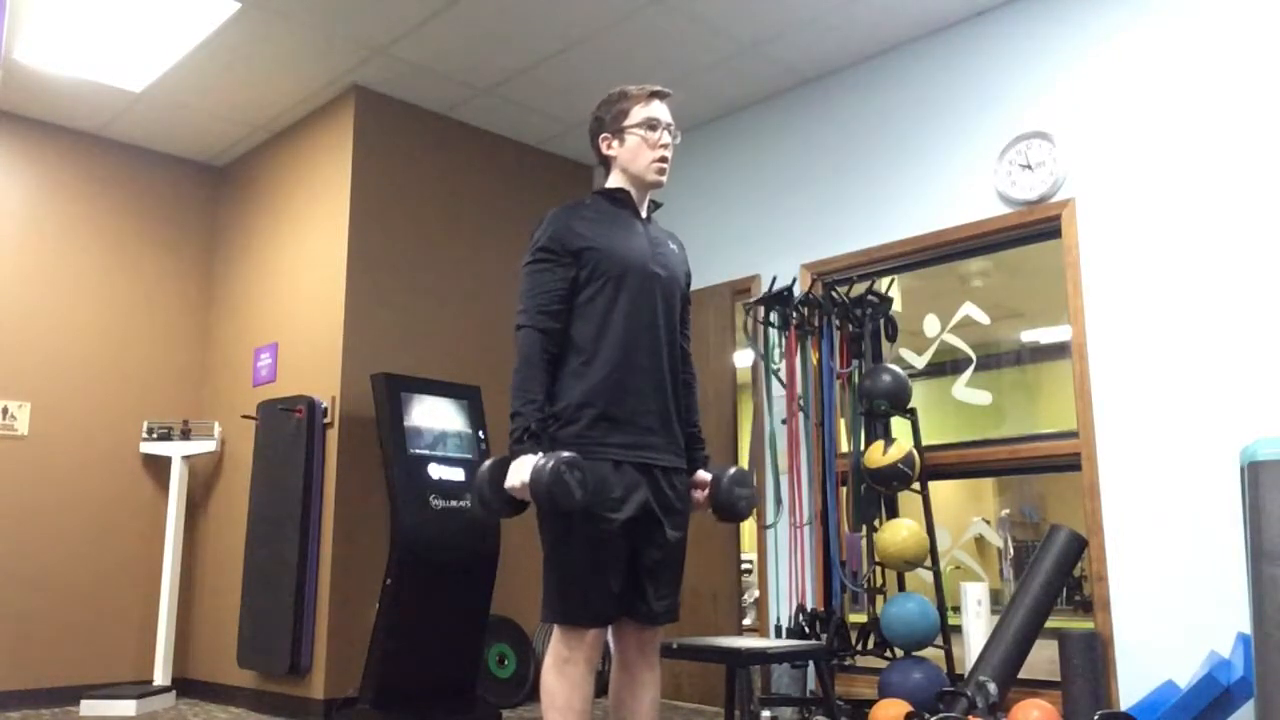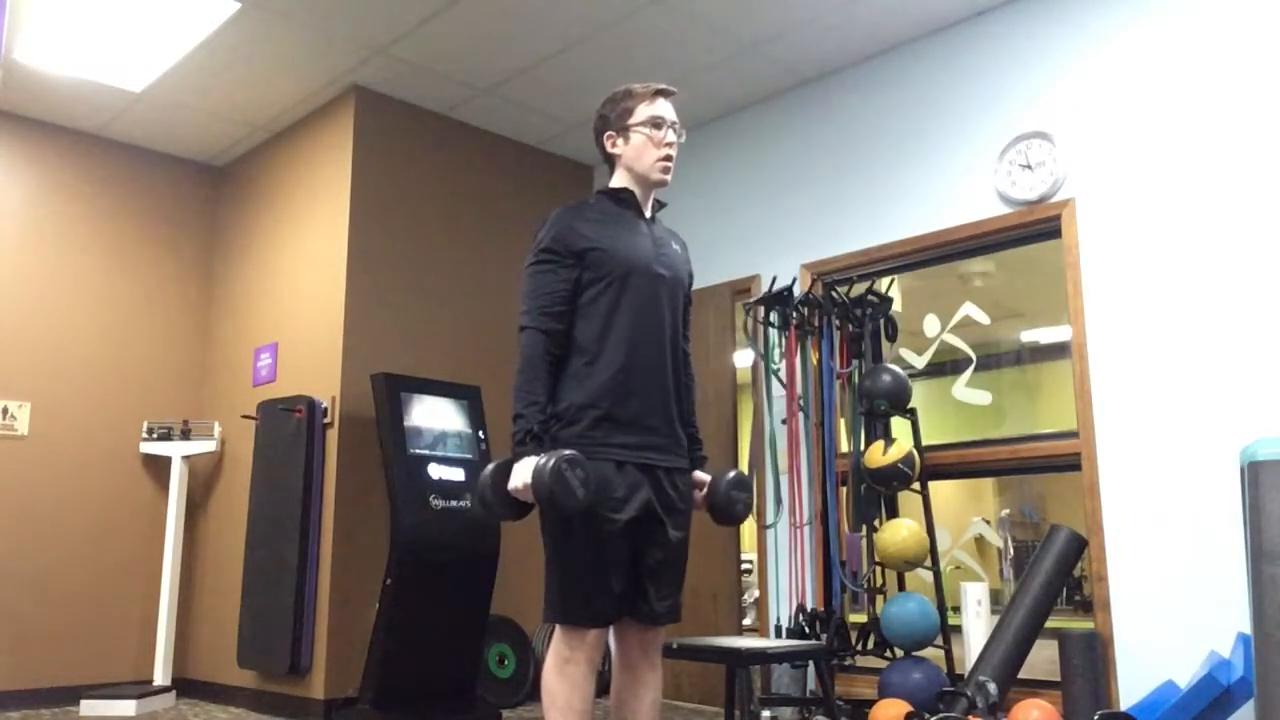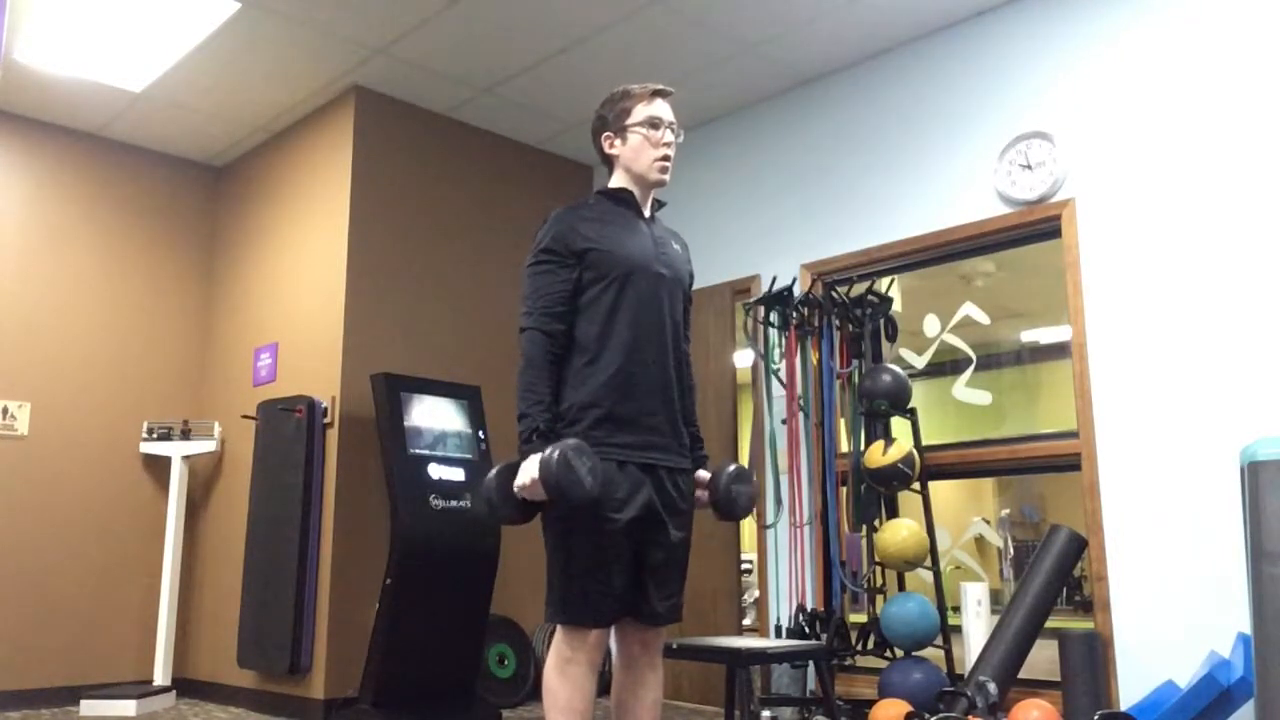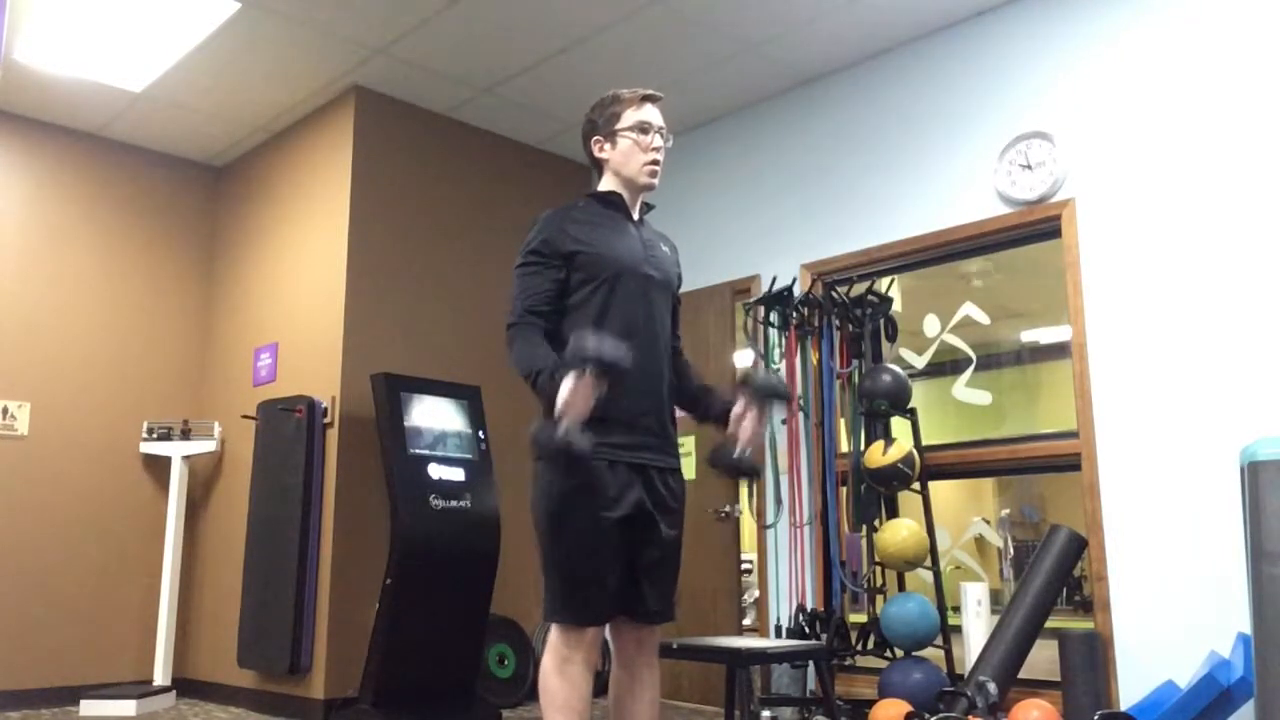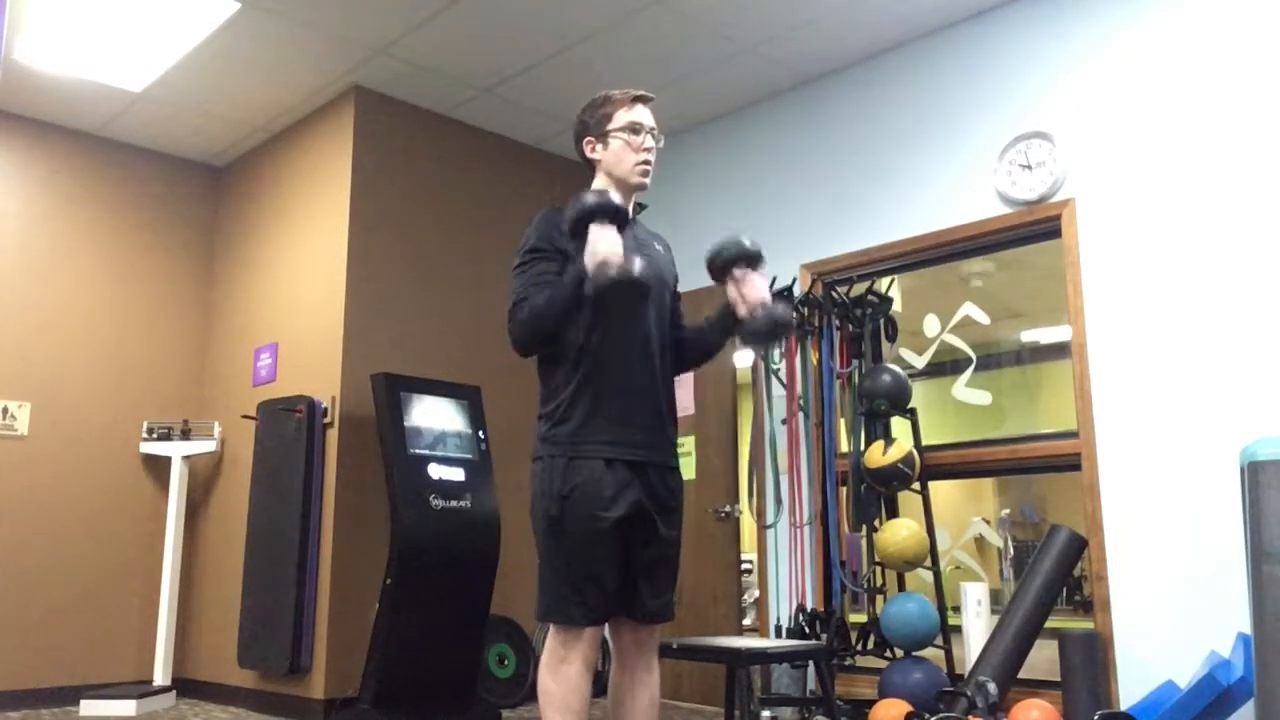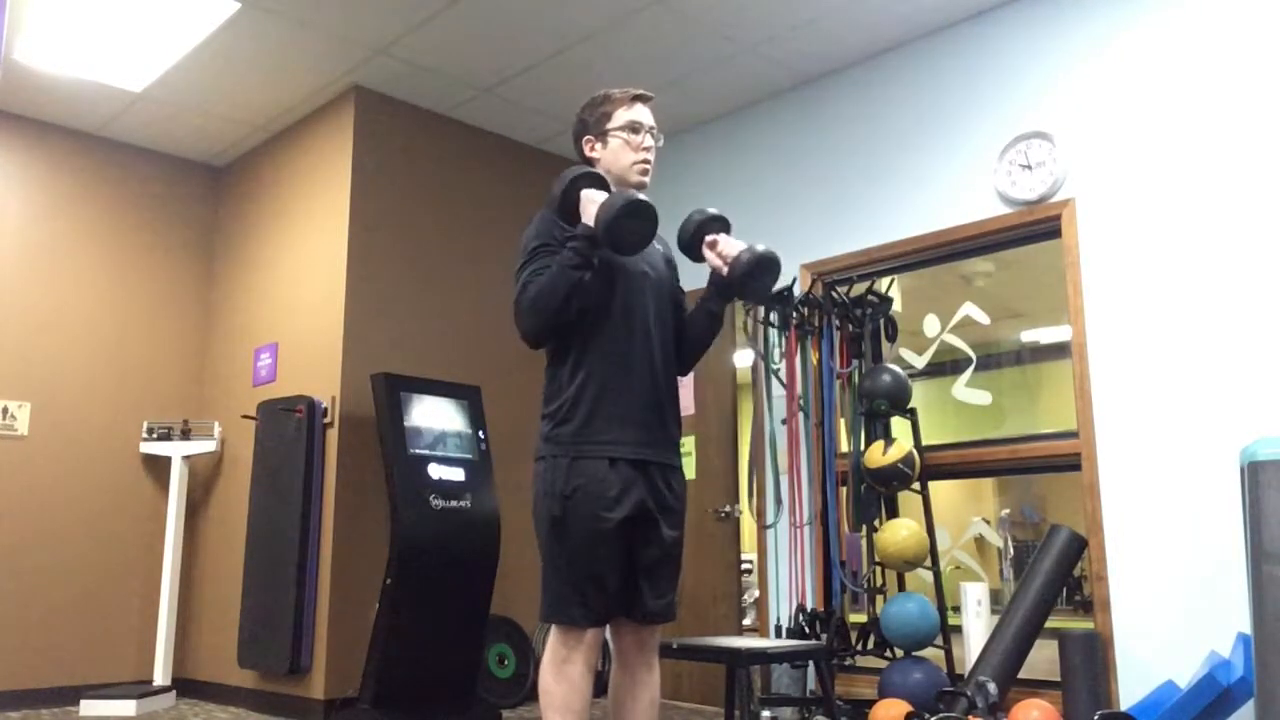
dt=0.3s
person 1, frame 1
left shoulder: (671, 247)
right shoulder: (570, 227)
right elbow: (535, 339)
left wrist: (698, 458)
right wrist: (526, 443)
left hip: (660, 466)
right hip: (588, 460)
left knee: (644, 634)
right knee: (579, 631)
person 1, frame 2
left shoulder: (674, 246)
right shoulder: (573, 227)
right elbow: (537, 341)
left wrist: (696, 460)
right wrist: (528, 446)
left hip: (663, 468)
right hip: (591, 461)
left knee: (645, 634)
right knee: (581, 631)
person 1, frame 3
left shoulder: (674, 246)
right shoulder: (573, 227)
right elbow: (539, 340)
left wrist: (696, 457)
right wrist: (535, 442)
left hip: (664, 468)
right hip: (593, 463)
left knee: (647, 633)
right knee: (582, 630)
person 1, frame 4
left shoulder: (662, 248)
right shoulder: (563, 228)
right elbow: (521, 331)
left wrist: (723, 410)
right wrist: (554, 382)
left hip: (655, 464)
right hip: (587, 459)
left knee: (643, 631)
right knee: (578, 627)
person 1, frame 5
left shoulder: (656, 247)
right shoulder: (559, 227)
right elbow: (524, 328)
left wrist: (729, 317)
right wrist: (583, 273)
left hip: (654, 462)
right hip: (581, 458)
left knee: (641, 631)
right knee: (575, 628)
person 1, frame 6
left shoulder: (658, 247)
right shoulder: (560, 224)
left elbow: (680, 355)
right elbow: (534, 322)
left wrist: (721, 284)
right wrist: (588, 240)
left hip: (656, 461)
right hip: (584, 458)
left knee: (643, 632)
right knee: (577, 629)
